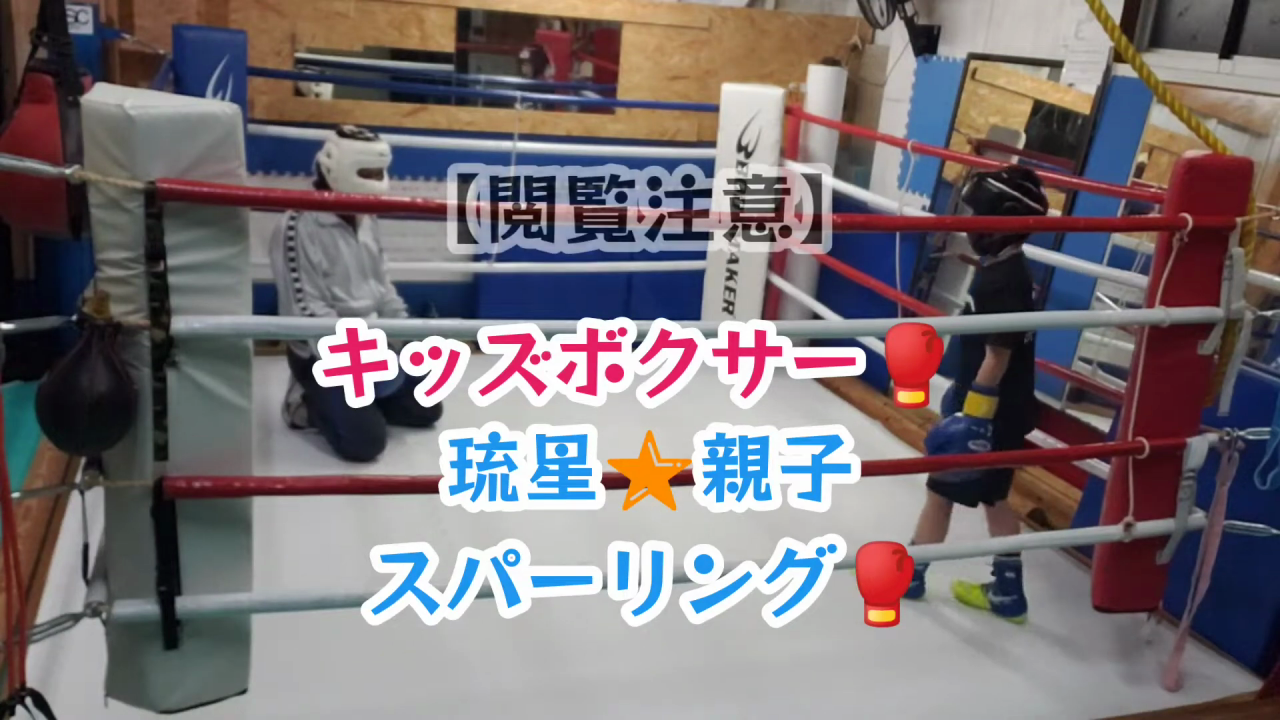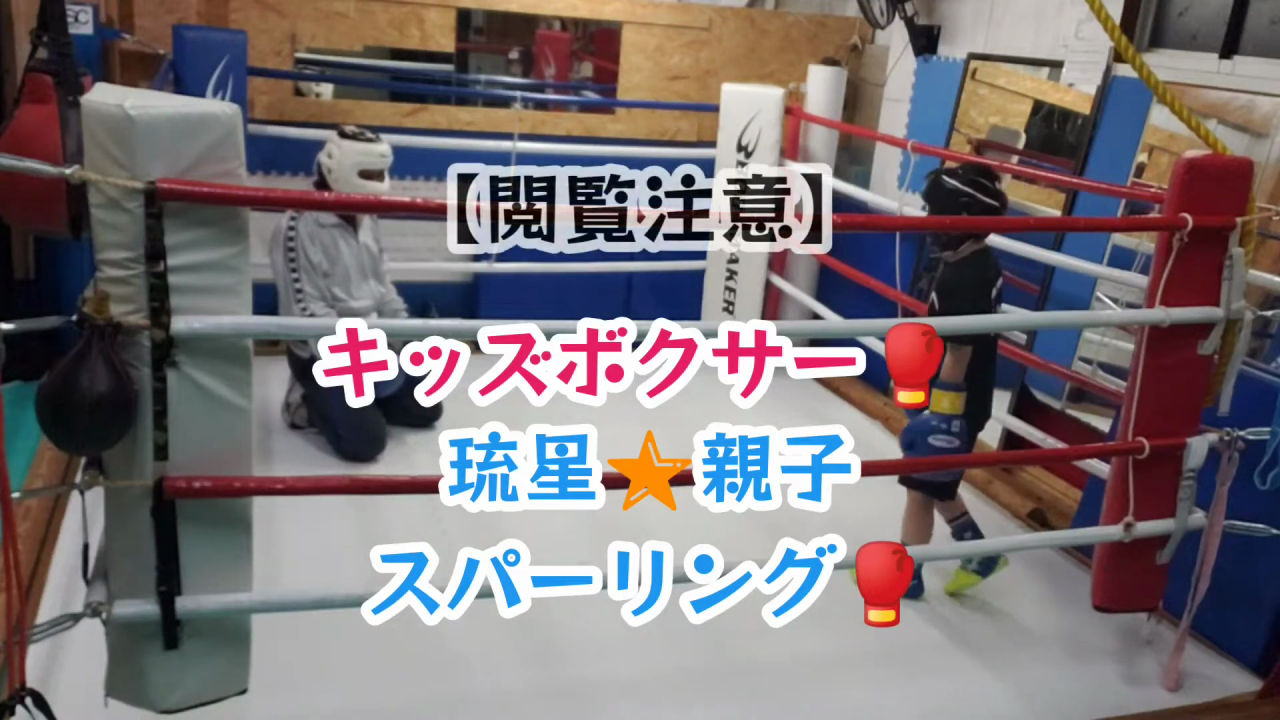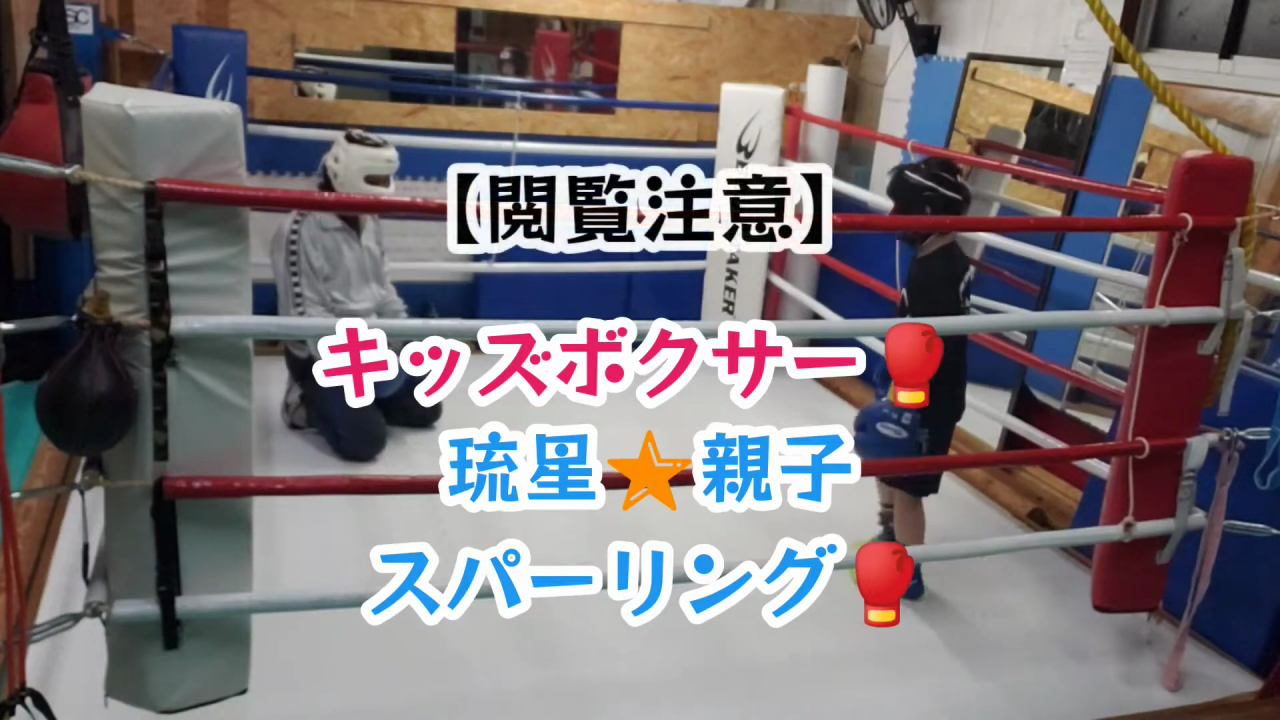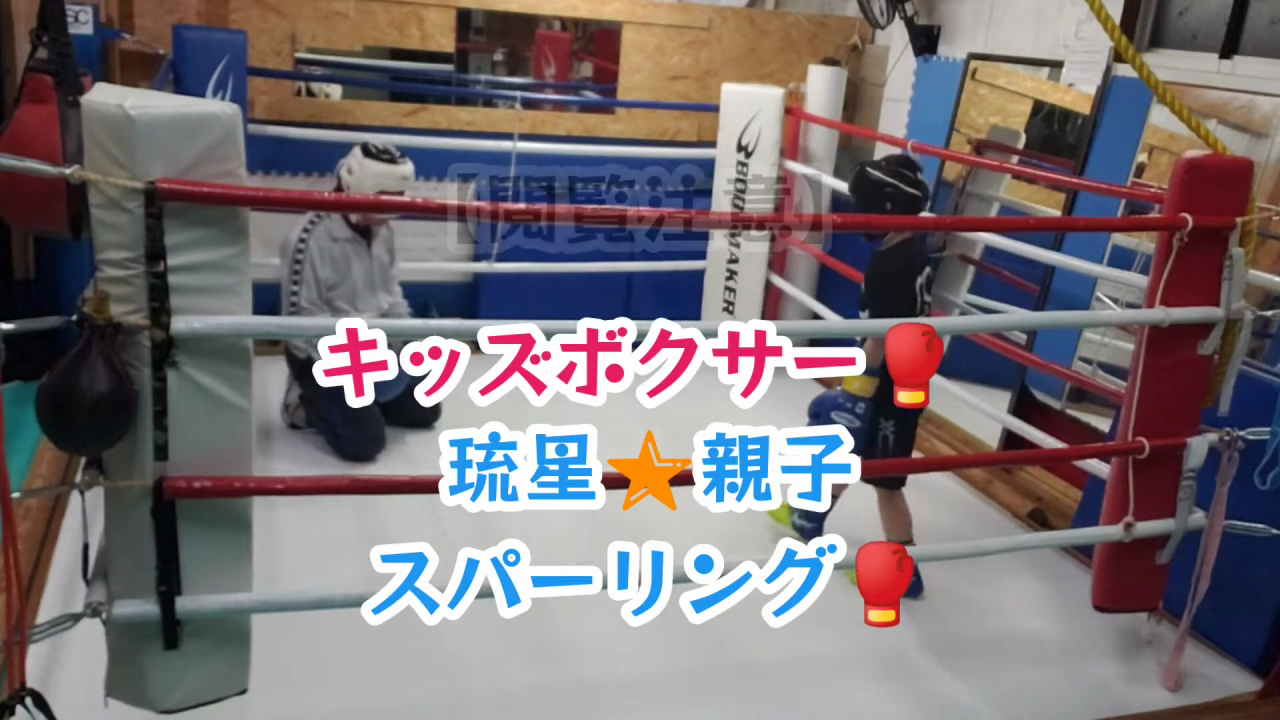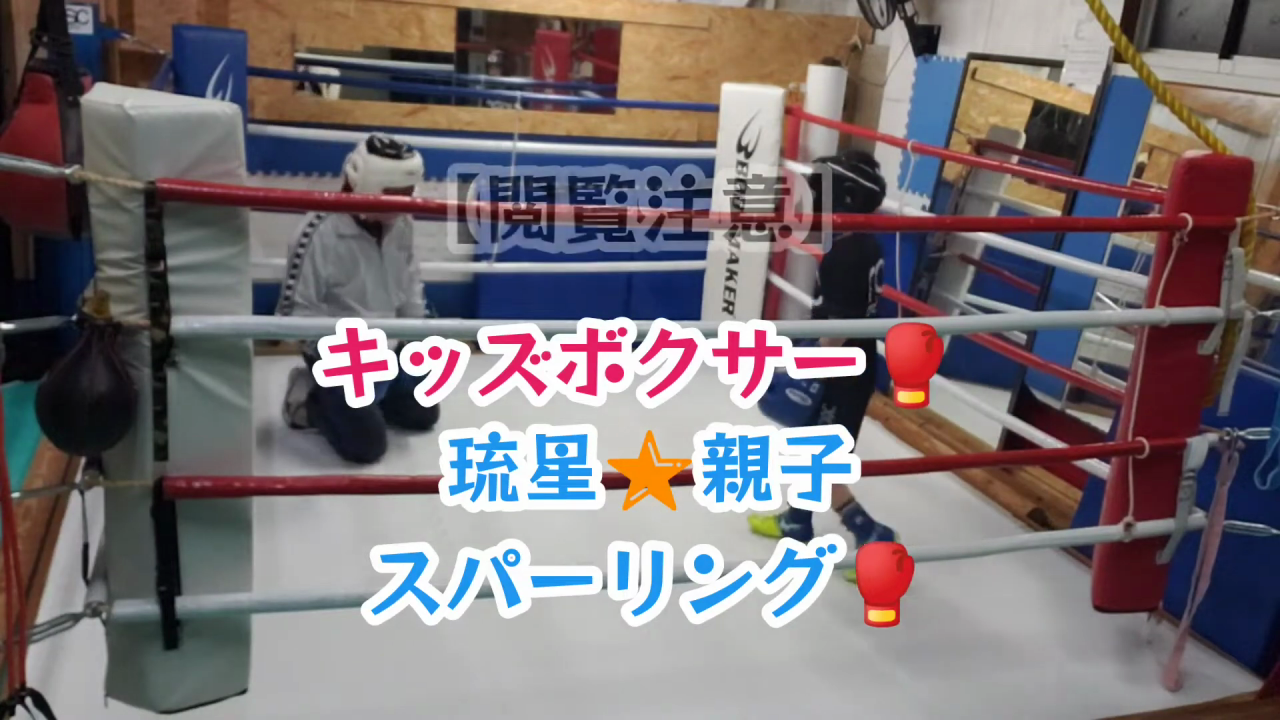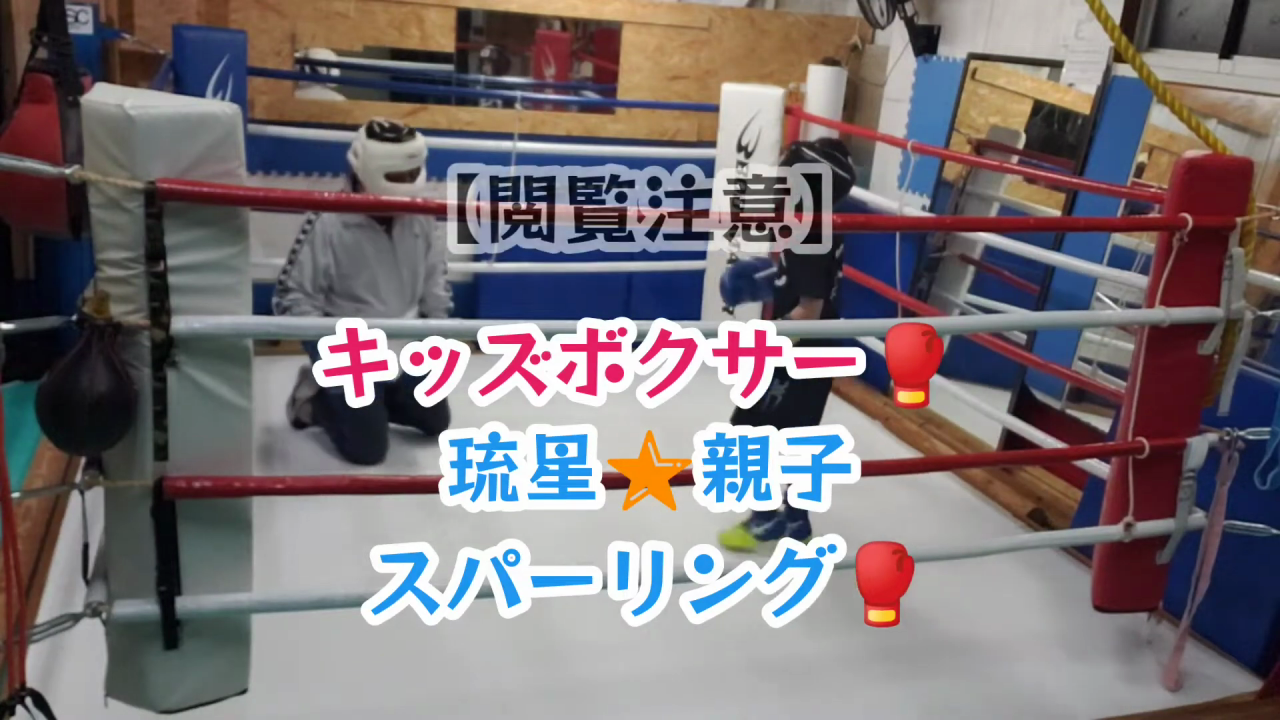
dt=0.2s
person 1, frame 1
left shoulder: (999, 282)
right shoulder: (1009, 269)
left elbow: (997, 356)
left wrist: (974, 415)
left hip: (989, 408)
right hip: (1007, 407)
left knee: (941, 491)
right knee: (991, 497)
left ankle: (909, 575)
right ankle: (1007, 591)
person 1, frame 2
left shoulder: (962, 278)
right shoulder: (979, 262)
left elbow: (959, 351)
left wrist: (944, 412)
left hip: (953, 399)
right hip: (953, 395)
left knee: (922, 487)
right knee: (934, 485)
left ankle: (907, 575)
right ankle: (978, 553)
person 1, frame 3
left shoulder: (932, 271)
right shoulder: (951, 257)
left hip: (930, 393)
right hip: (943, 388)
left knee: (904, 481)
right ankle: (894, 538)
person 1, frame 4
left shoulder: (887, 266)
right shoulder: (914, 253)
left elbow: (880, 339)
left wrist: (856, 393)
left hip: (891, 388)
left knee: (883, 479)
right ankle: (808, 520)
person 1, frame 5
left shoulder: (843, 254)
right shoulder: (865, 246)
left elbow: (840, 327)
right wrist: (818, 321)
left hip: (842, 376)
right hip: (855, 370)
left ankle: (871, 535)
right ankle: (794, 520)
person 1, frame 6
left shoulder: (812, 240)
right shoulder: (818, 231)
left elbow: (810, 309)
right wrist: (768, 283)
left knee: (749, 432)
left ankle: (765, 517)
right ankle: (793, 518)
person 2, frame 1
left shoulder: (365, 222)
right shoulder: (299, 229)
left elbow: (382, 285)
right elbow: (308, 310)
right hip: (323, 355)
left knee: (427, 410)
right knee: (366, 441)
left ankle: (355, 401)
right ankle: (310, 404)
person 2, frame 2
left shoulder: (365, 222)
right shoulder: (299, 229)
left elbow: (382, 285)
right elbow: (308, 311)
right hip: (321, 354)
left knee: (427, 410)
right knee: (366, 441)
right ankle: (309, 404)
person 2, frame 3
left shoulder: (368, 223)
right shoulder: (302, 231)
right elbow: (306, 312)
right hip: (320, 355)
left knee: (426, 410)
right knee: (365, 441)
right ankle: (308, 404)
person 2, frame 4
left shoulder: (382, 229)
right shoulder: (312, 238)
right elbow: (303, 317)
right hip: (321, 355)
left knee: (425, 412)
right knee: (365, 442)
right ankle: (307, 404)
person 2, frame 5
left shoulder: (402, 222)
right shoulder: (322, 234)
left elbow: (409, 283)
right elbow: (297, 308)
left knee: (423, 415)
right knee: (367, 446)
left ankle: (352, 400)
right ankle: (309, 401)
person 2, frame 6
left shoulder: (420, 210)
right shoulder: (328, 222)
left elbow: (434, 272)
right elbow: (289, 293)
left hip: (406, 339)
left knee: (435, 421)
right knee: (366, 449)
left ankle: (374, 400)
right ankle: (311, 400)
